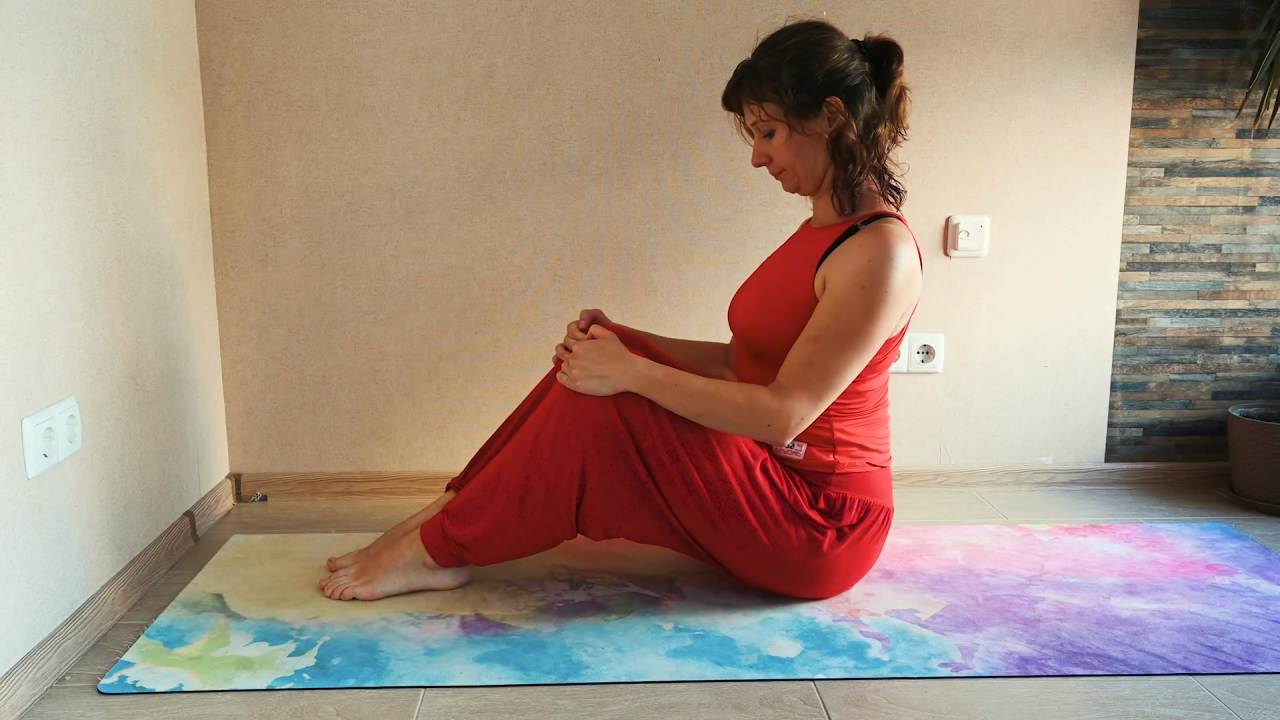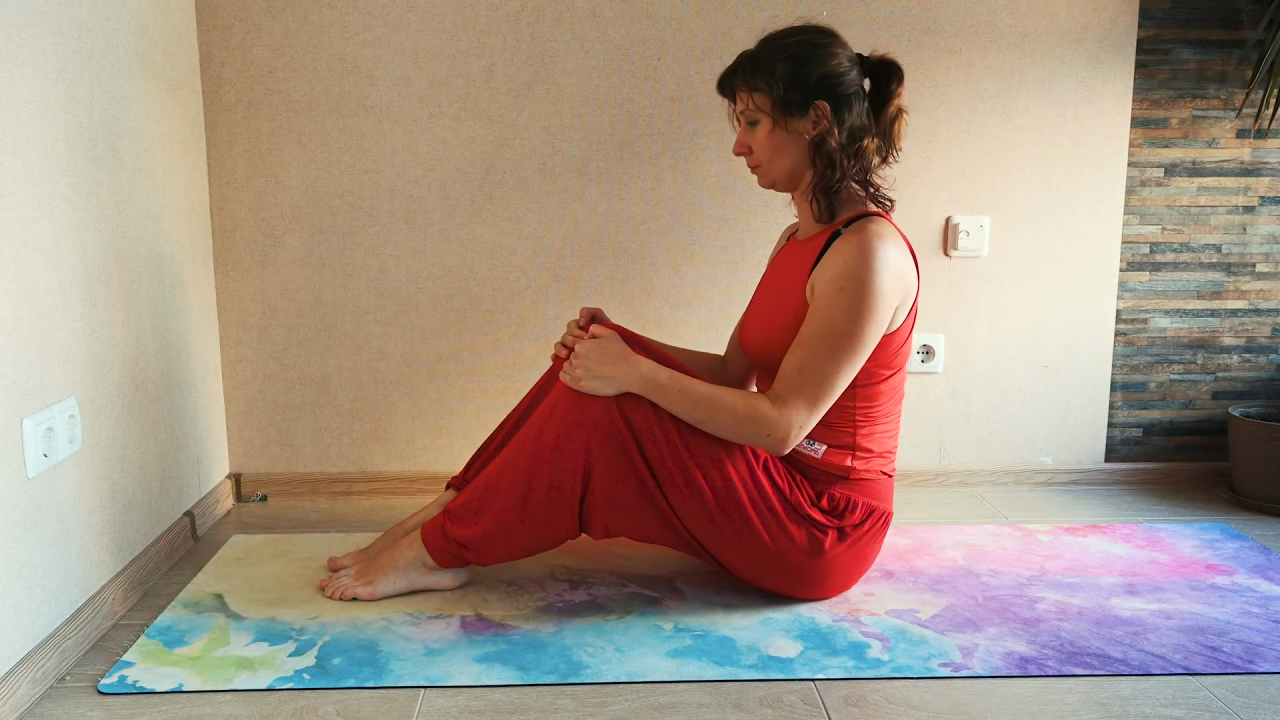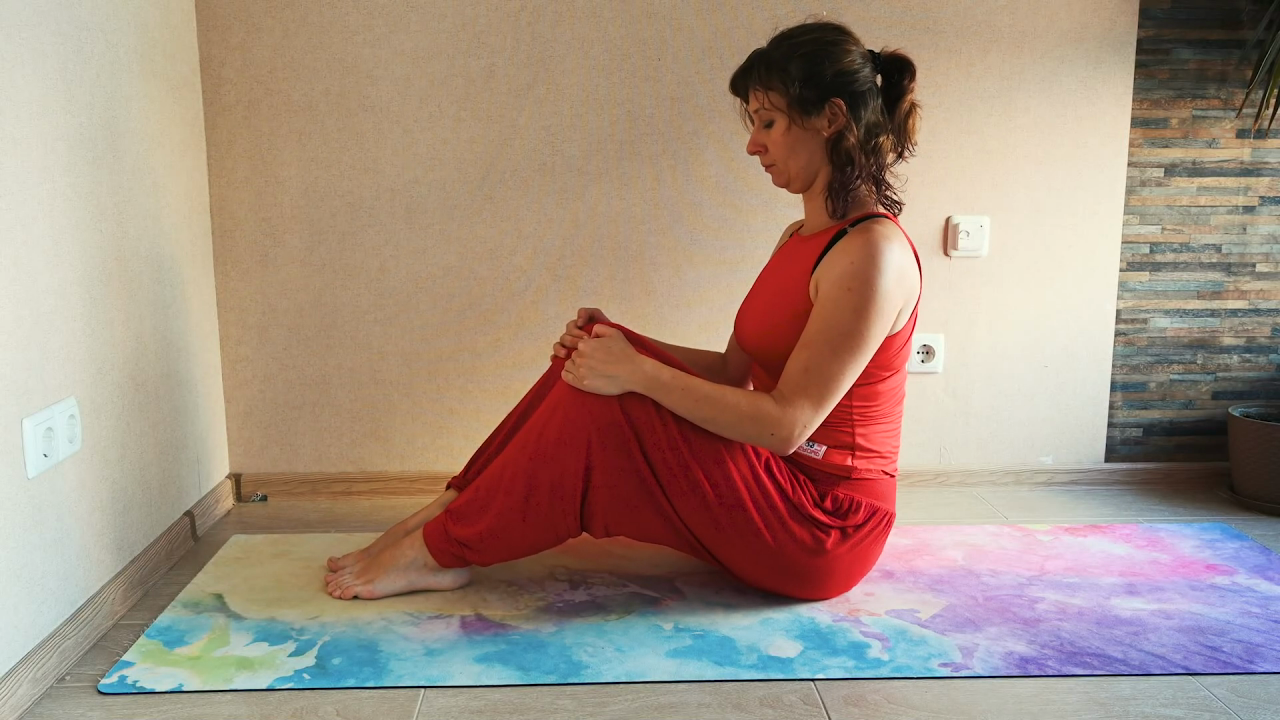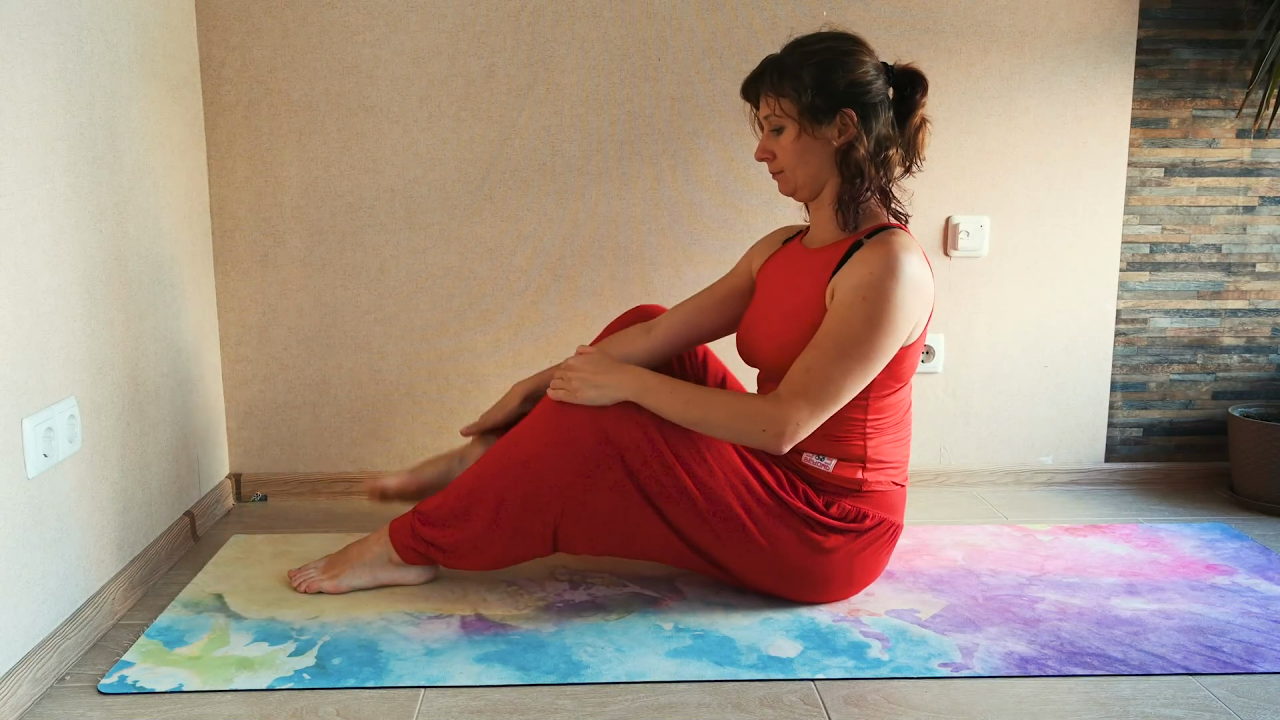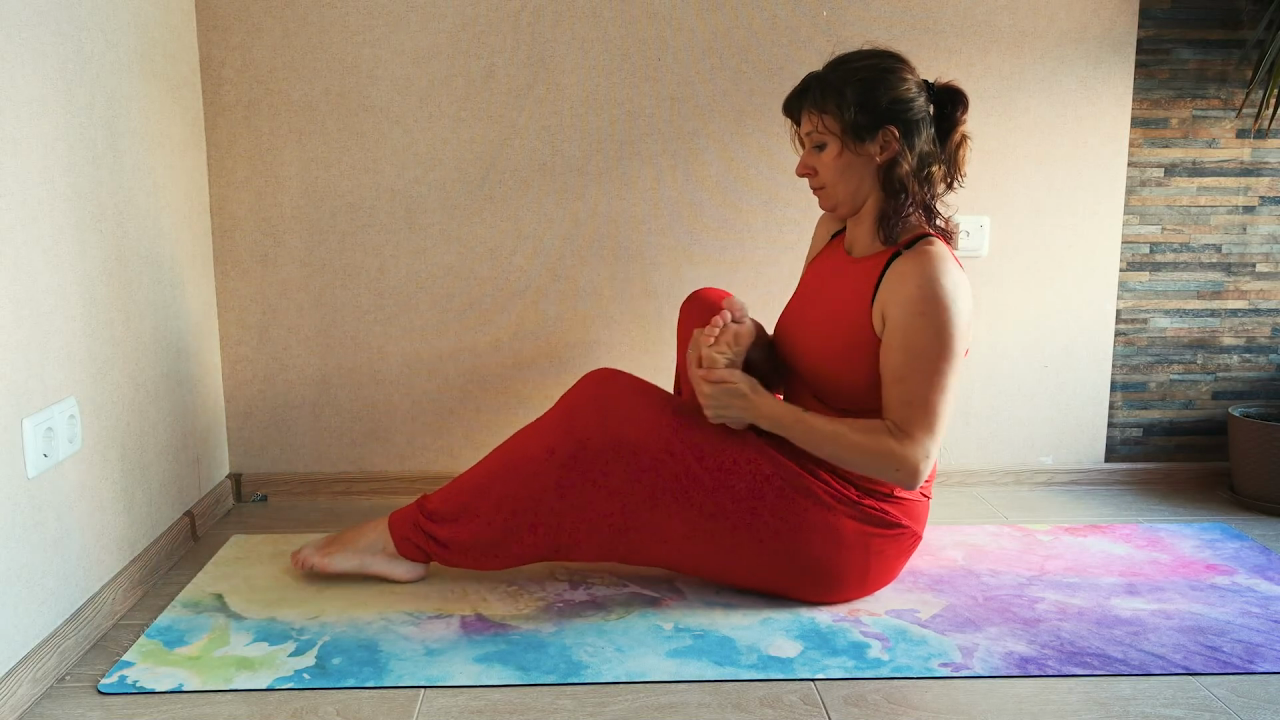
dt=1s
person 1, frame 1
left shoulder: (880, 251)
right shoulder: (824, 232)
left elbow: (783, 414)
right elbow: (744, 362)
left wrist: (631, 371)
right wrist: (619, 344)
left hip: (819, 529)
right hip: (774, 483)
left knee: (601, 402)
right knee: (596, 360)
left ankle: (437, 551)
right ankle: (450, 516)
person 1, frame 2
left shoulder: (867, 252)
right shoulder: (800, 241)
left elbow: (782, 423)
right elbow: (732, 373)
left wrist: (636, 373)
right wrist: (617, 349)
left hip: (820, 531)
right hip: (780, 489)
left knee: (602, 403)
right knee: (594, 360)
left ankle: (438, 552)
right ankle: (448, 515)
person 1, frame 3
left shoulder: (872, 252)
right shoulder: (802, 239)
left elbow: (788, 423)
right elbow: (732, 372)
left wrist: (638, 373)
right wrist: (621, 348)
left hip: (820, 530)
right hip: (777, 491)
left knee: (601, 403)
right knee: (595, 365)
left ankle: (441, 551)
right ankle: (453, 511)
person 1, frame 4
left shoulder: (890, 266)
right shoulder: (785, 249)
left elbow: (782, 424)
right elbow: (665, 334)
left wrist: (626, 383)
right wrist: (537, 387)
left hip: (824, 538)
right hip: (783, 485)
left knee: (589, 424)
right knee: (639, 325)
left ankle: (409, 547)
right ankle: (484, 468)
person 1, frame 5
left shoulder: (926, 278)
right shoulder: (833, 234)
left elbow: (907, 460)
right elbow: (786, 368)
left wrist: (760, 409)
right wrist: (743, 341)
left hip: (847, 541)
right hip: (800, 480)
left knee: (605, 409)
right knee: (710, 306)
left ankle: (409, 541)
